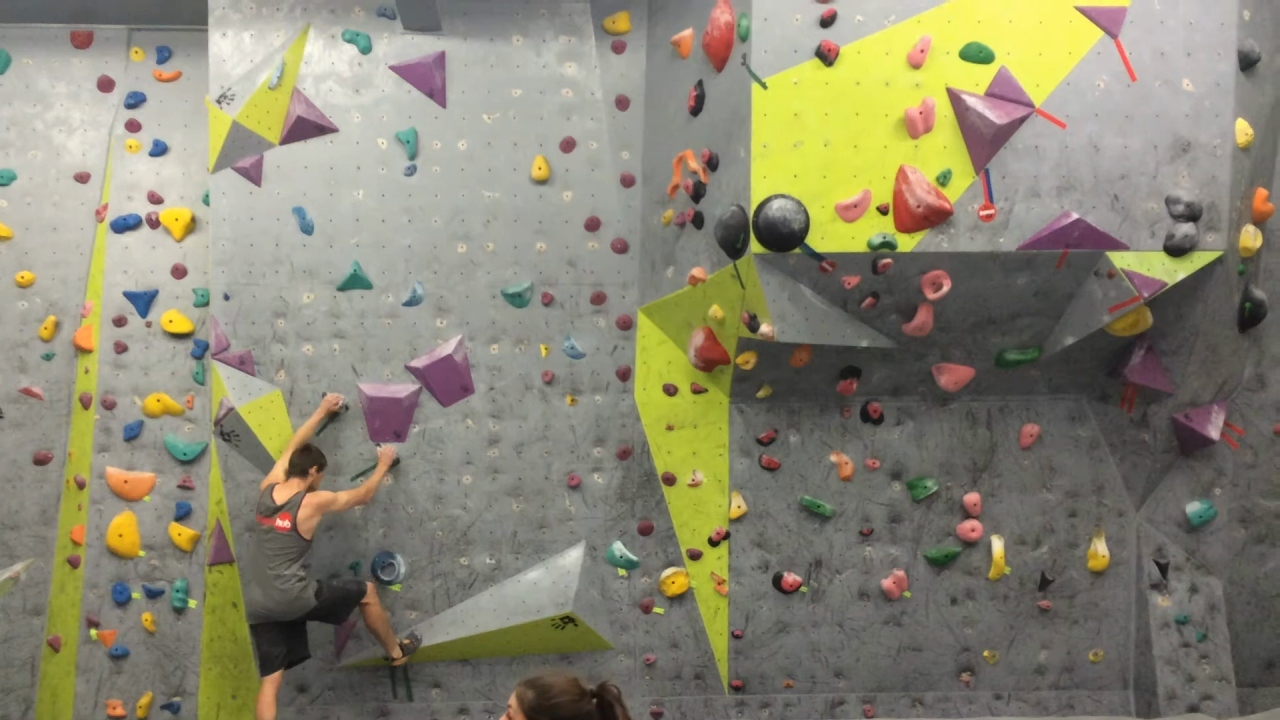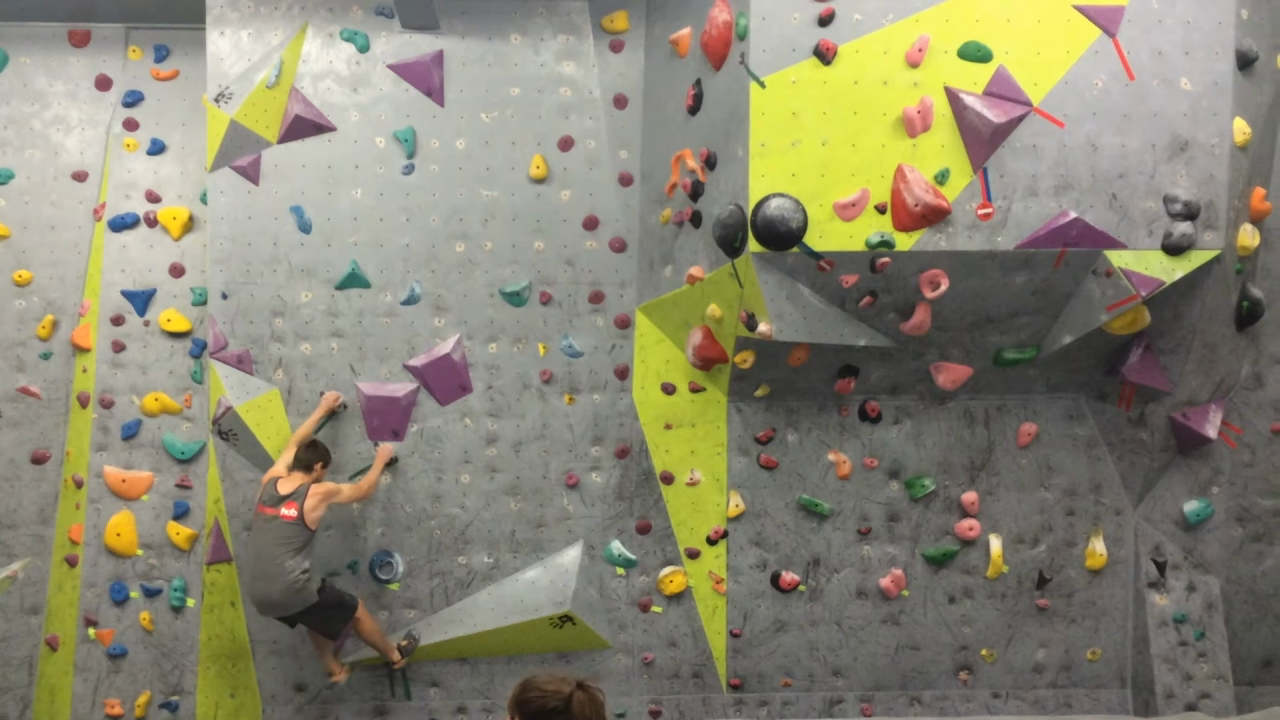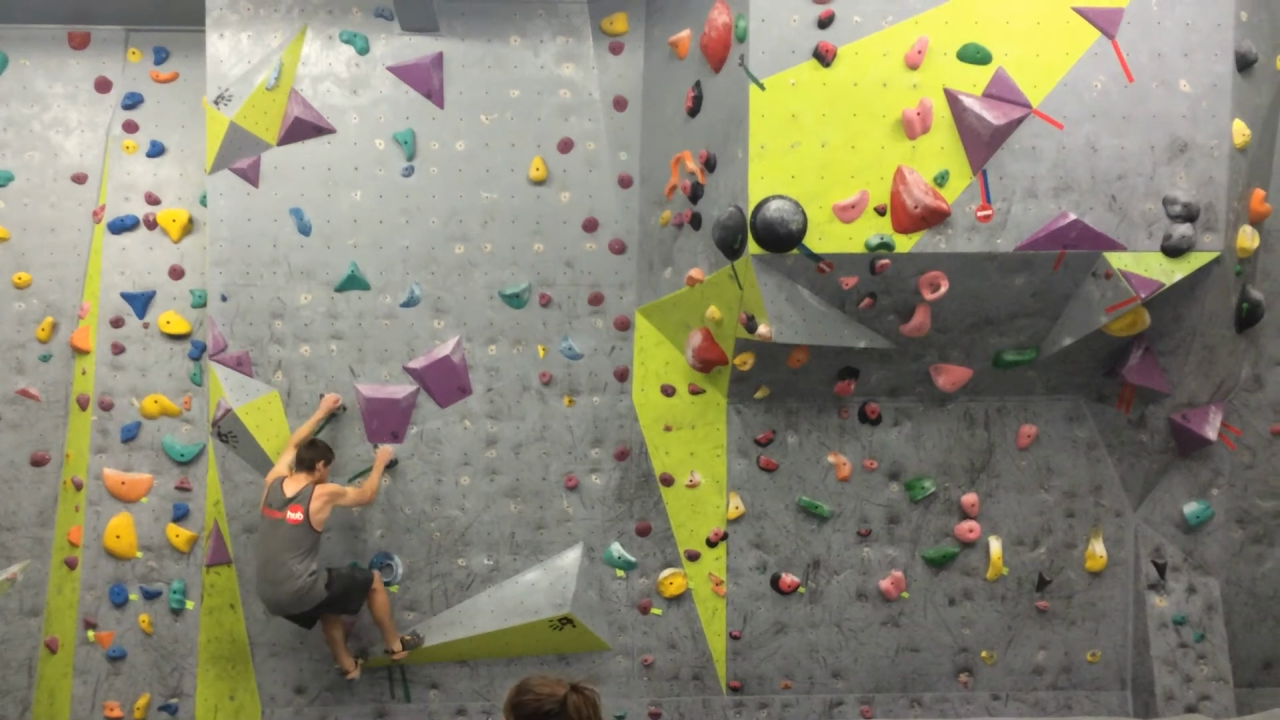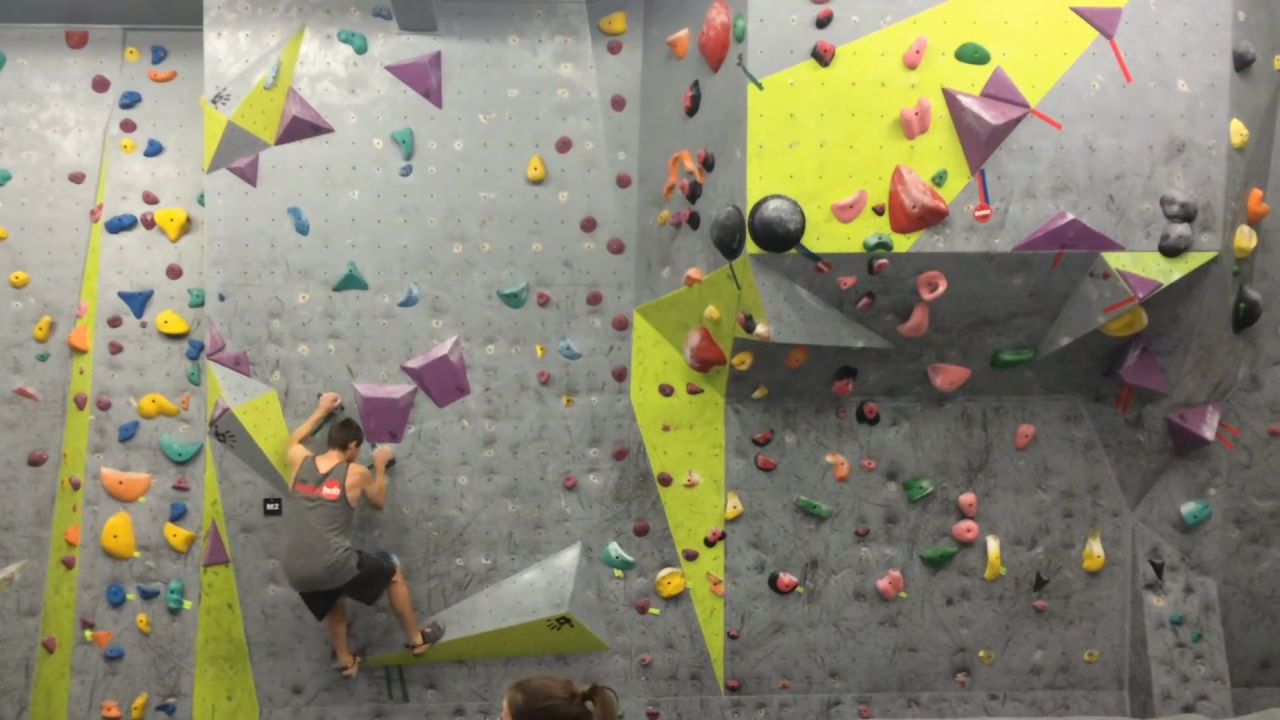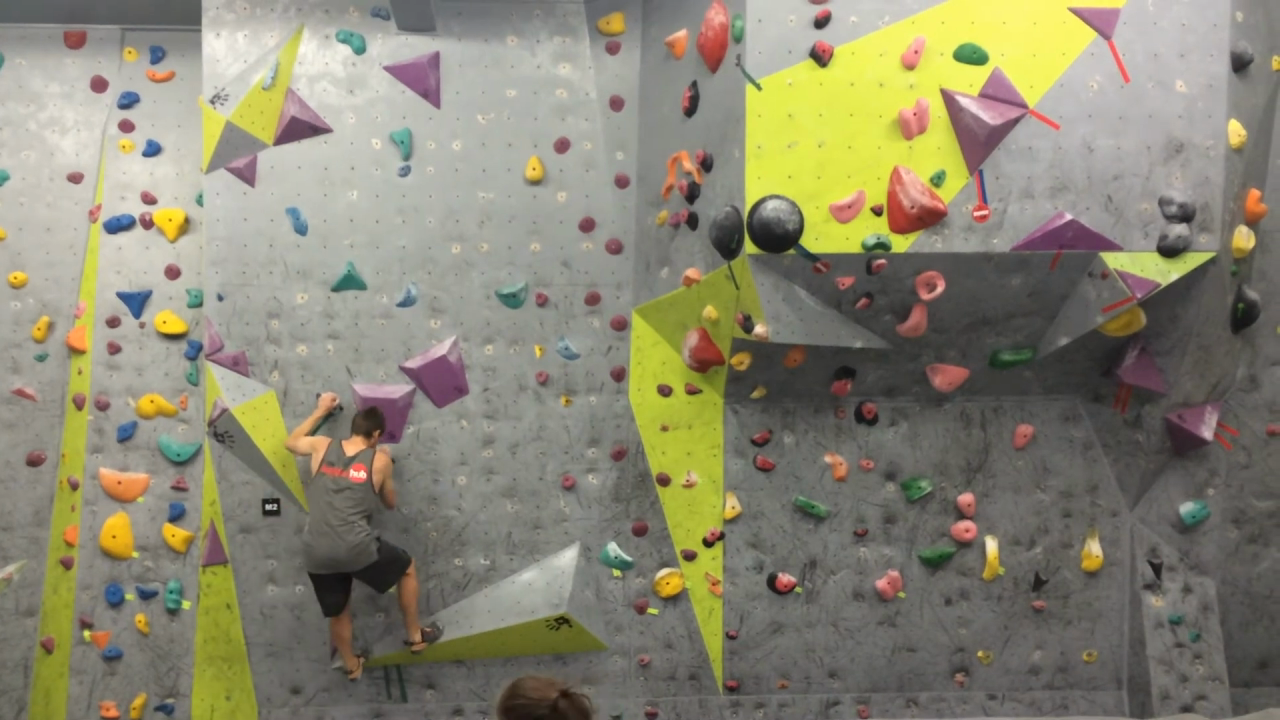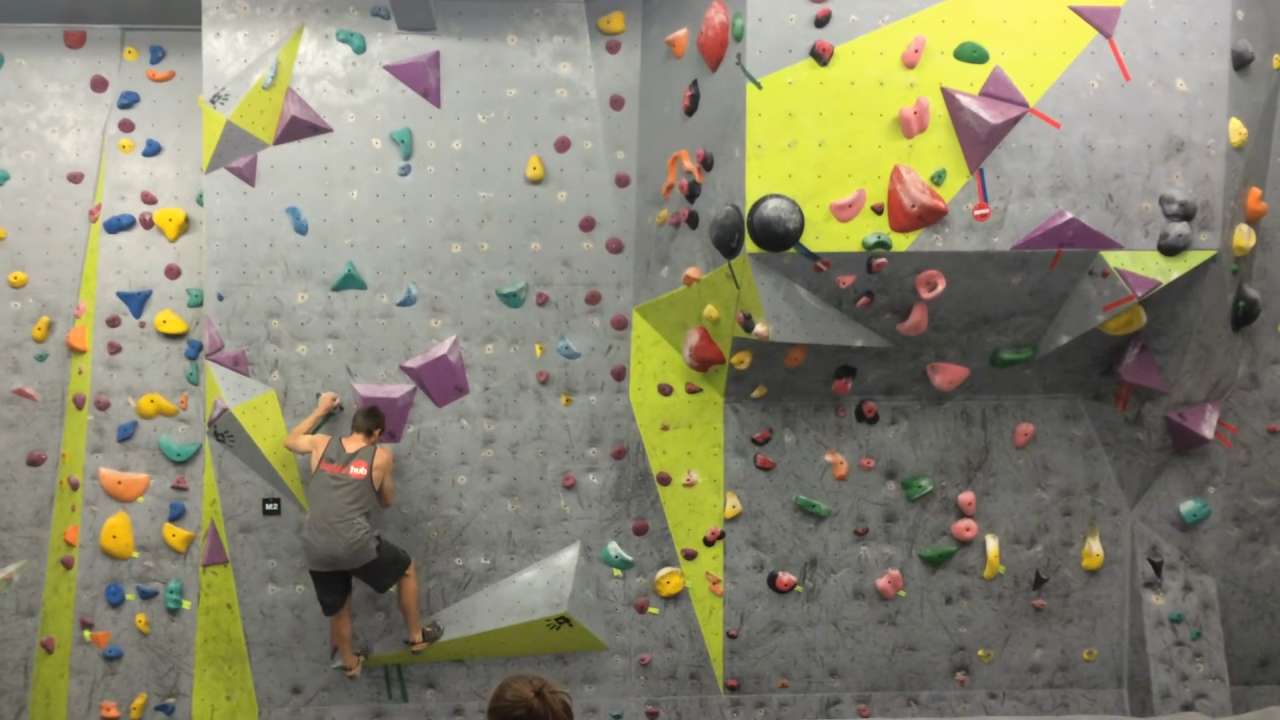
dt=0.5s
person 1, frame 1
left shoulder: (268, 488)
right shoulder: (314, 503)
left elbow: (293, 448)
right elbow: (363, 495)
left wrist: (322, 412)
right wrist: (383, 464)
left hip: (257, 605)
right hip: (292, 598)
left knee: (270, 680)
right knee: (366, 592)
right ankle: (395, 651)
person 1, frame 2
left shoulder: (269, 481)
right shoulder: (318, 493)
left elbow: (295, 445)
right elbow: (363, 491)
left wrist: (322, 410)
right wrist: (381, 461)
left hip: (259, 595)
right hip: (291, 592)
left knee: (315, 610)
right knee: (355, 612)
left ankle: (334, 667)
right ankle: (394, 655)
person 1, frame 3
left shoulder: (273, 482)
right shoulder: (324, 494)
left elbow: (292, 448)
right elbow: (367, 495)
left wrist: (322, 413)
right wrist: (380, 464)
left hip: (270, 596)
right hip: (301, 592)
left knee: (329, 604)
right knee: (373, 581)
left ankle: (347, 664)
right ankle: (396, 644)
person 1, frame 4
left shoulder: (301, 462)
right shoulder: (356, 473)
left elbow: (292, 441)
right elbow: (378, 501)
left wrist: (321, 411)
right wrist: (380, 466)
left hip: (296, 571)
right hip: (333, 566)
left knee: (334, 599)
right knee: (393, 575)
left ankle: (346, 661)
right ankle: (416, 638)
person 1, frame 5
left shoulder: (322, 447)
right shoulder: (380, 460)
left elbow: (291, 441)
right elbow: (390, 502)
left wrist: (321, 411)
left hip: (316, 553)
right hip: (356, 549)
left knee: (337, 611)
right knee: (407, 569)
left ankle: (351, 665)
right ankle: (415, 636)
person 1, frame 6
left shoulder: (322, 444)
right shoulder: (381, 456)
left elbow: (290, 440)
right elbow: (387, 501)
left wrist: (320, 411)
left hip: (316, 550)
right hip: (355, 545)
left knee: (338, 609)
right knee: (406, 570)
left ankle: (350, 663)
right ankle: (416, 635)
